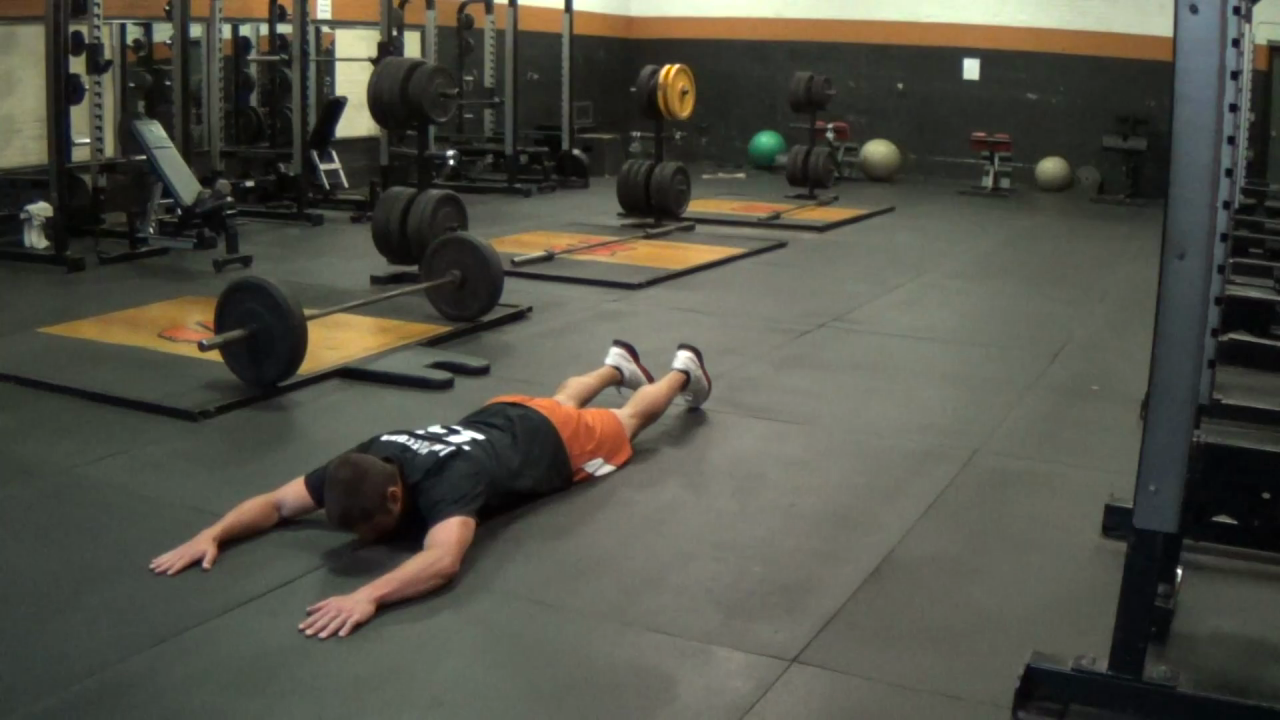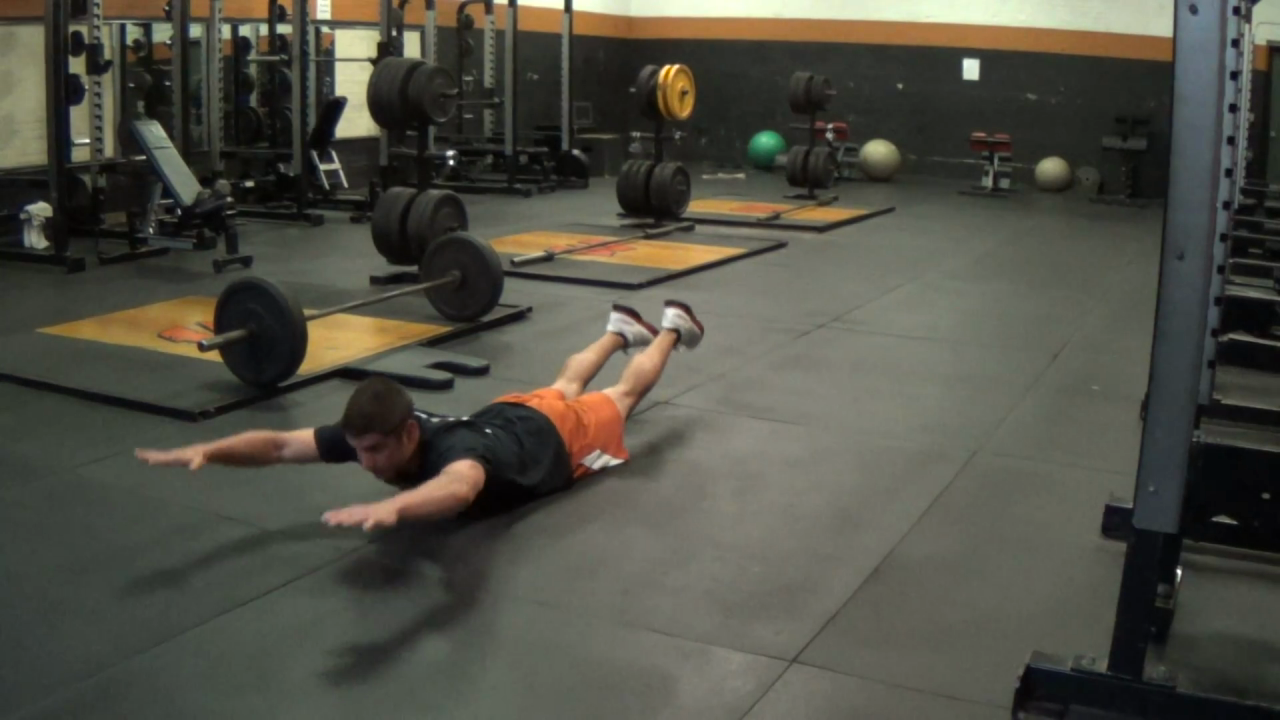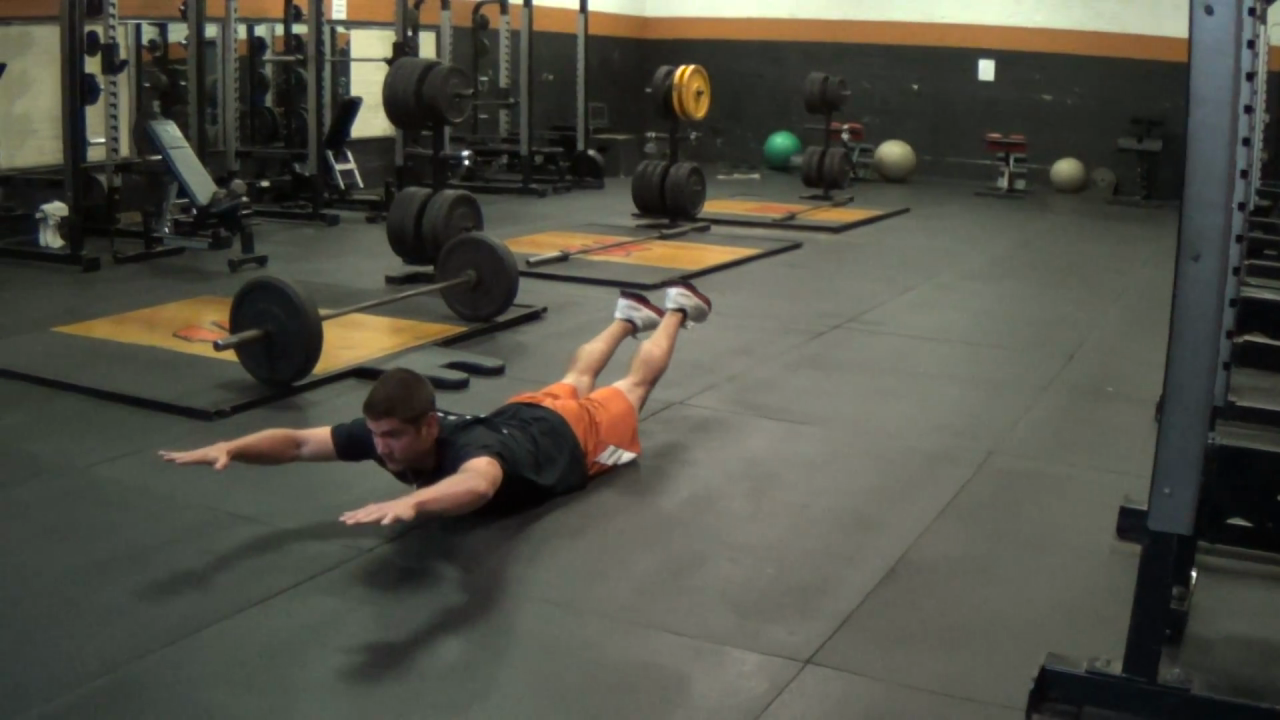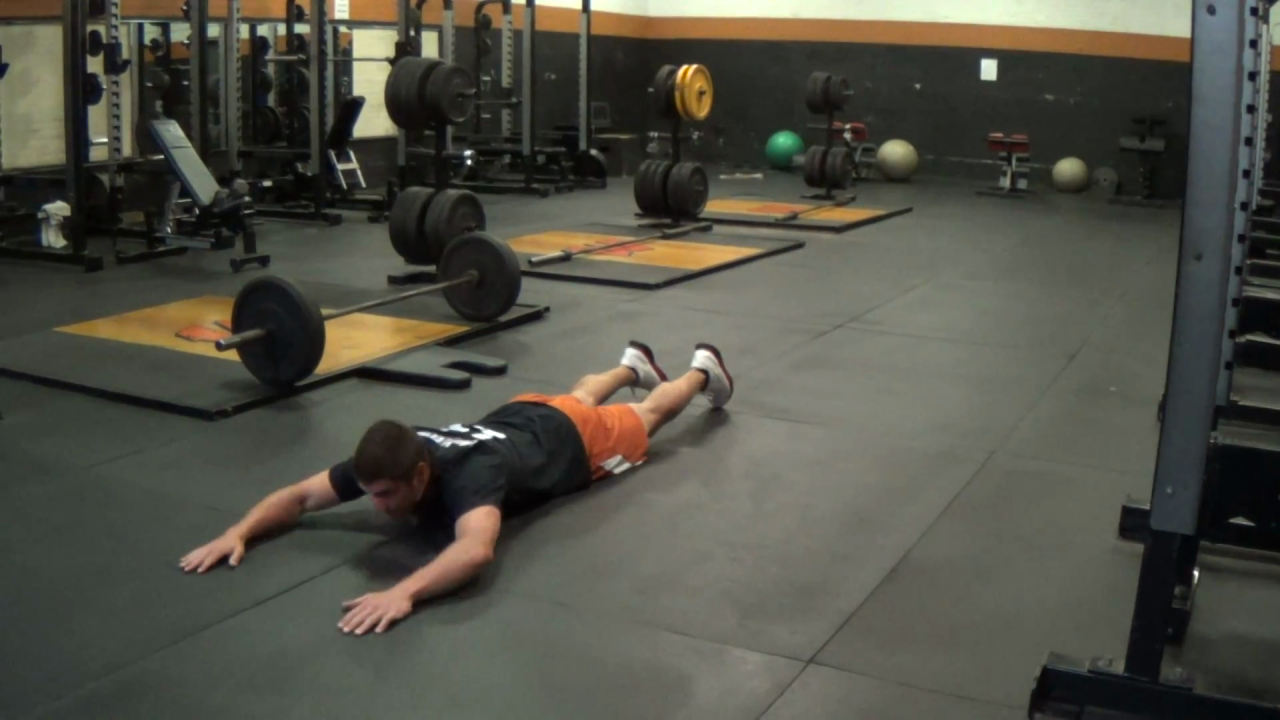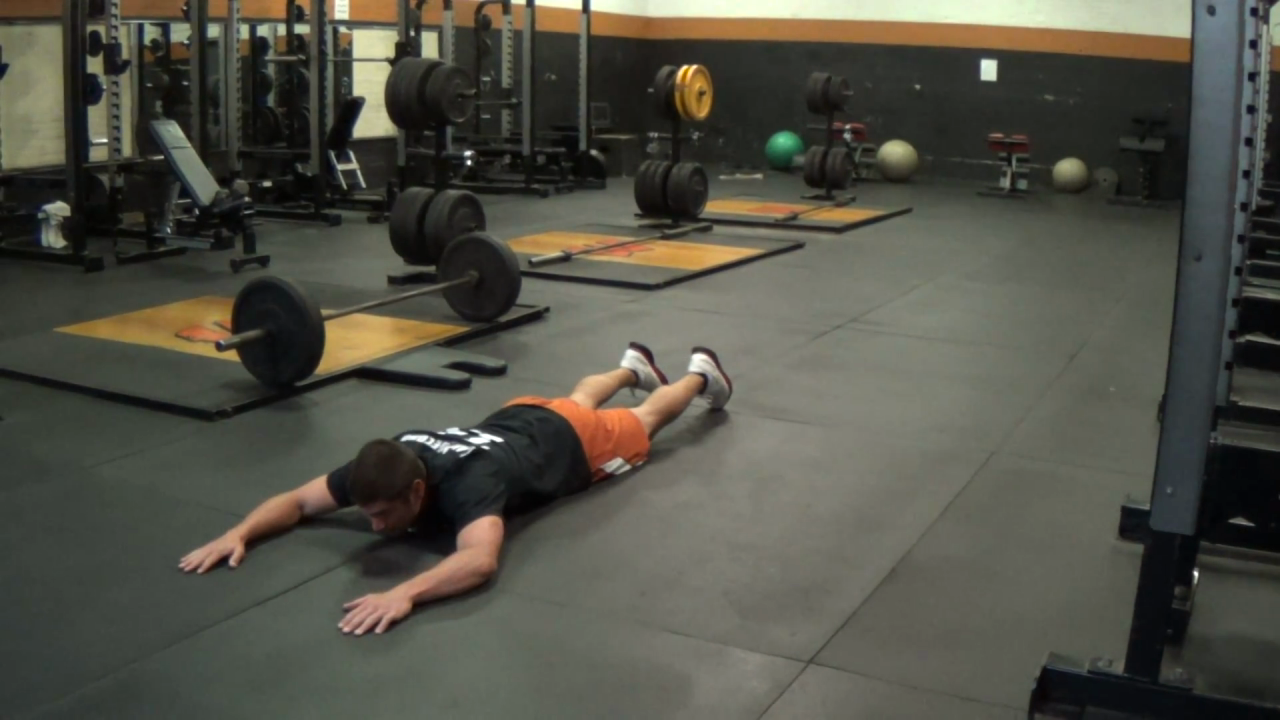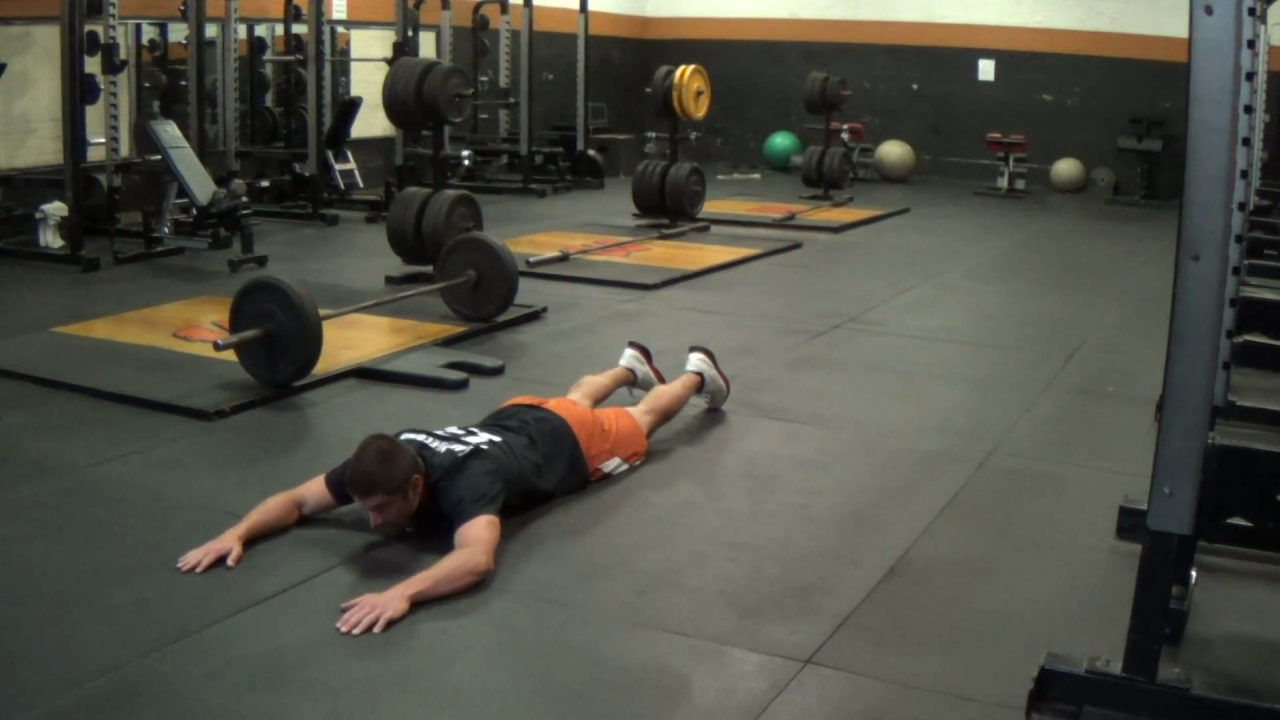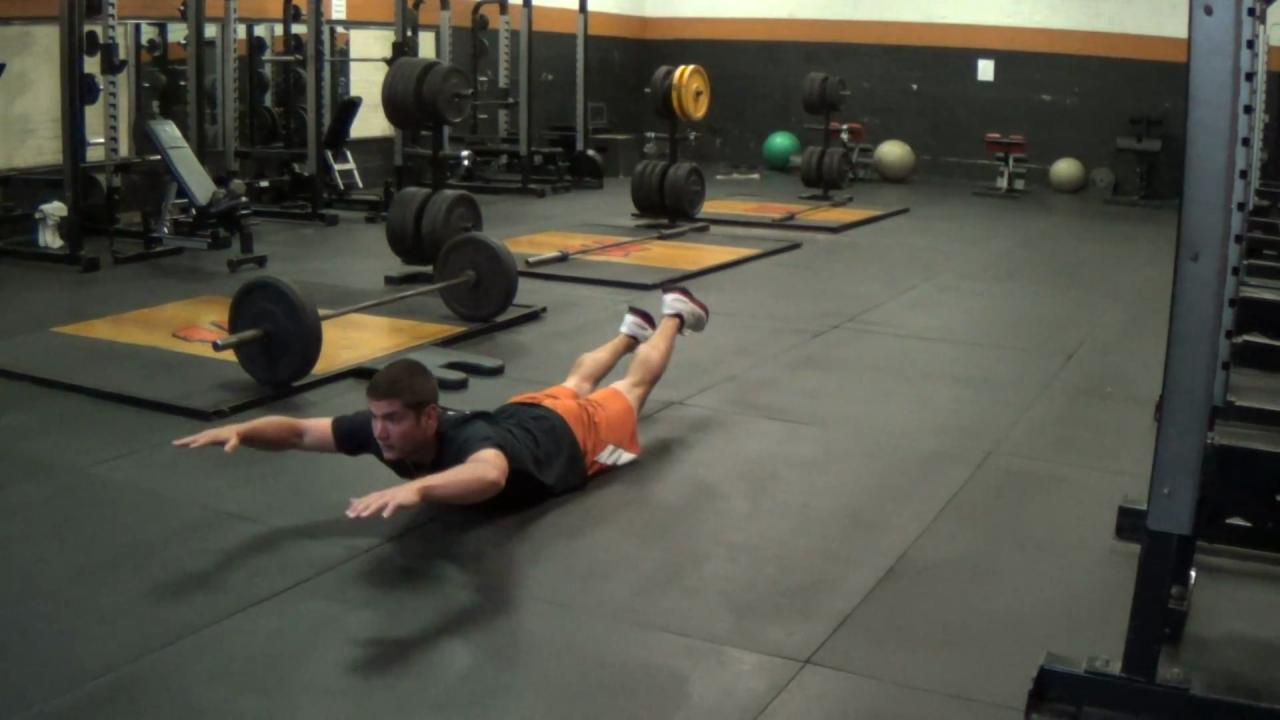
dt=0.5s
person 1, frame 1
left shoulder: (445, 484)
right shoulder: (368, 459)
left elbow: (444, 561)
right elbow: (277, 502)
left wrist: (369, 594)
right wrist: (212, 534)
left hip: (551, 442)
right hip: (497, 419)
left knee: (624, 423)
right knee: (565, 397)
left ankle: (683, 370)
right ankle: (618, 364)
person 1, frame 2
left shoulder: (451, 449)
right shoulder: (365, 435)
left elbow: (460, 489)
right elbow: (280, 443)
left wrist: (393, 506)
right wrist: (206, 449)
left hip: (554, 444)
right hip: (503, 422)
left knee: (618, 398)
right knee: (566, 388)
left ankle: (670, 328)
right ankle: (623, 330)
person 1, frame 3
left shoulder: (466, 446)
right shoulder: (385, 430)
left elbow: (478, 487)
right elbow: (297, 442)
left wrist: (410, 500)
right wrist: (229, 447)
left hip: (570, 436)
right hip: (521, 415)
left knee: (632, 389)
right knee: (576, 379)
left ankle: (675, 310)
right ankle: (629, 316)
person 1, frame 4
left shoulder: (468, 475)
right shoulder: (382, 464)
left elbow: (476, 549)
right elbow: (300, 494)
left wrist: (404, 590)
right wrist: (239, 531)
left hip: (571, 441)
right hip: (517, 418)
left knee: (643, 416)
right knee: (580, 395)
left ankle: (702, 370)
right ankle: (634, 364)
person 1, frame 5
left shoulder: (467, 484)
right shoulder: (388, 460)
left elbow: (481, 560)
right elbow: (298, 500)
left wrist: (404, 593)
right wrist: (238, 533)
left hip: (569, 443)
right hip: (516, 421)
left knee: (642, 421)
right knee: (579, 398)
left ankle: (701, 373)
right ankle: (634, 366)
person 1, frame 6
left shoulder: (464, 484)
right shoulder: (380, 469)
left elbow: (477, 560)
right elbow: (298, 499)
left wrist: (402, 593)
right wrist: (237, 533)
left hip: (565, 444)
right hip: (514, 420)
left knee: (639, 419)
right knee: (576, 398)
left ankle: (697, 373)
right ankle: (631, 365)
person 1, frame 7
left shoulder: (467, 440)
right shoulder: (380, 427)
left elbow: (490, 476)
right elbow: (298, 430)
left wrist: (415, 488)
right wrist: (239, 430)
left hip: (570, 439)
right hip: (519, 416)
left knee: (630, 392)
right knee: (576, 384)
left ankle: (674, 315)
right ankle: (631, 332)
